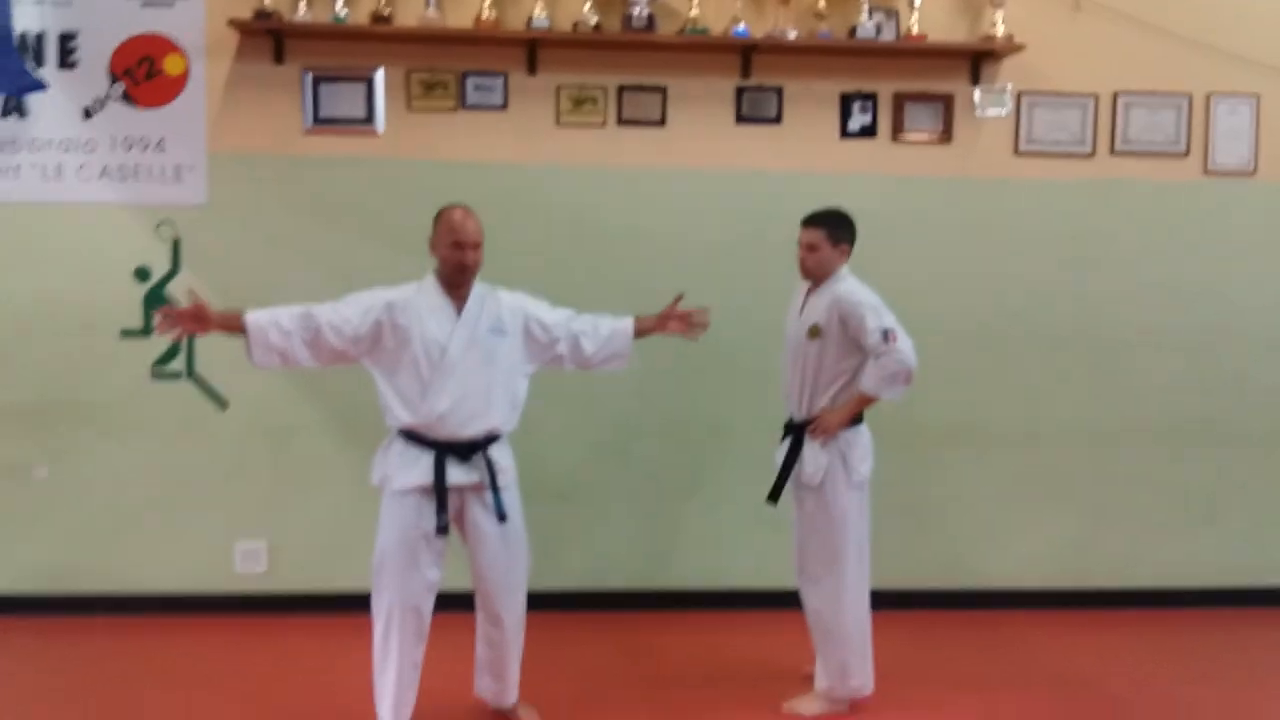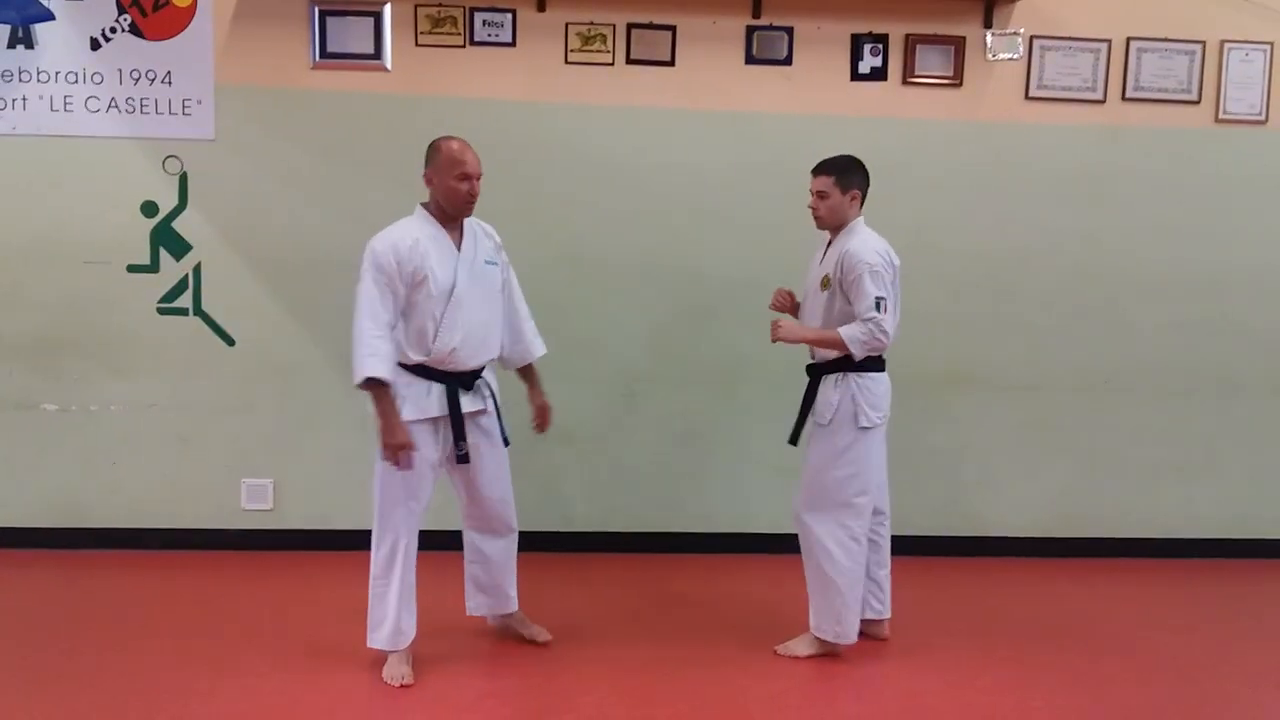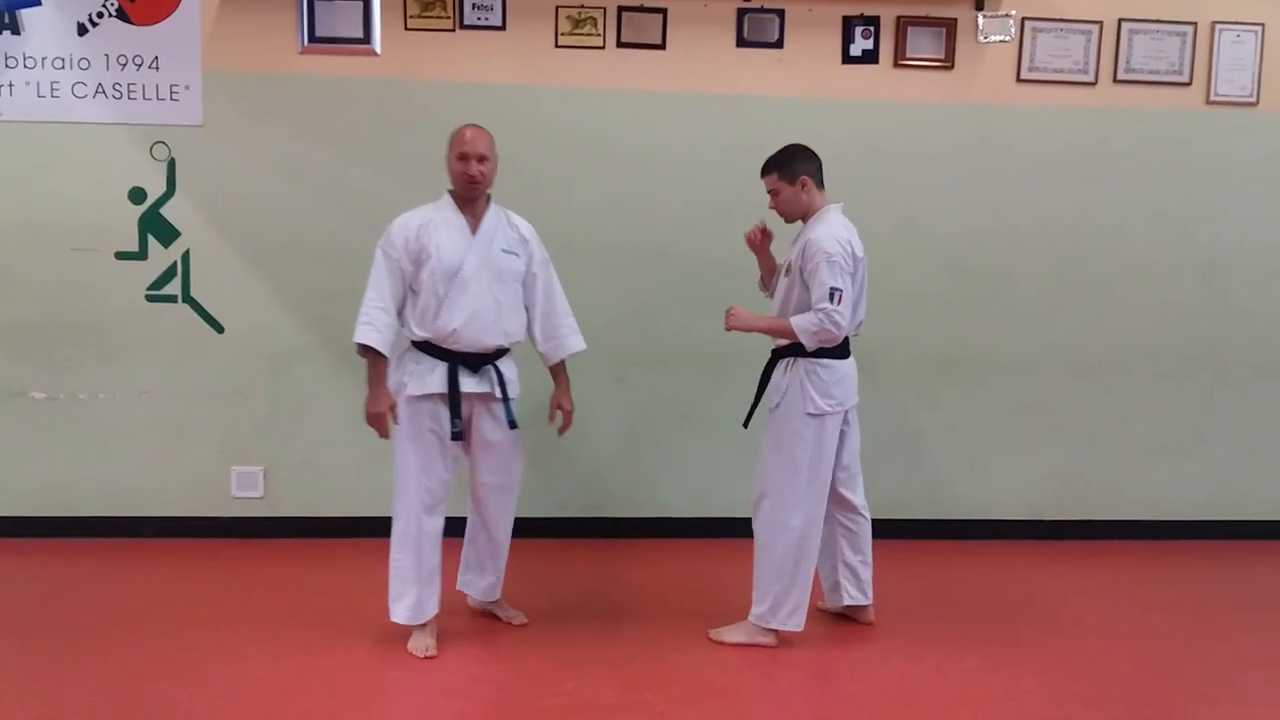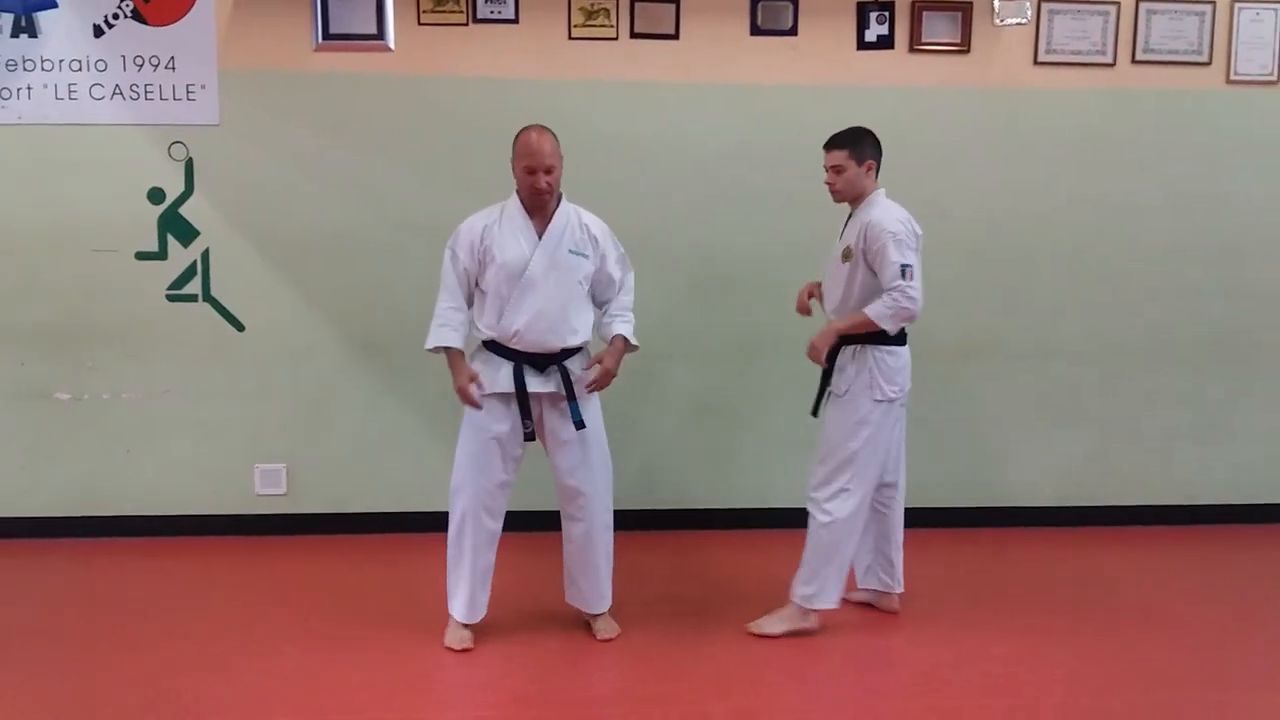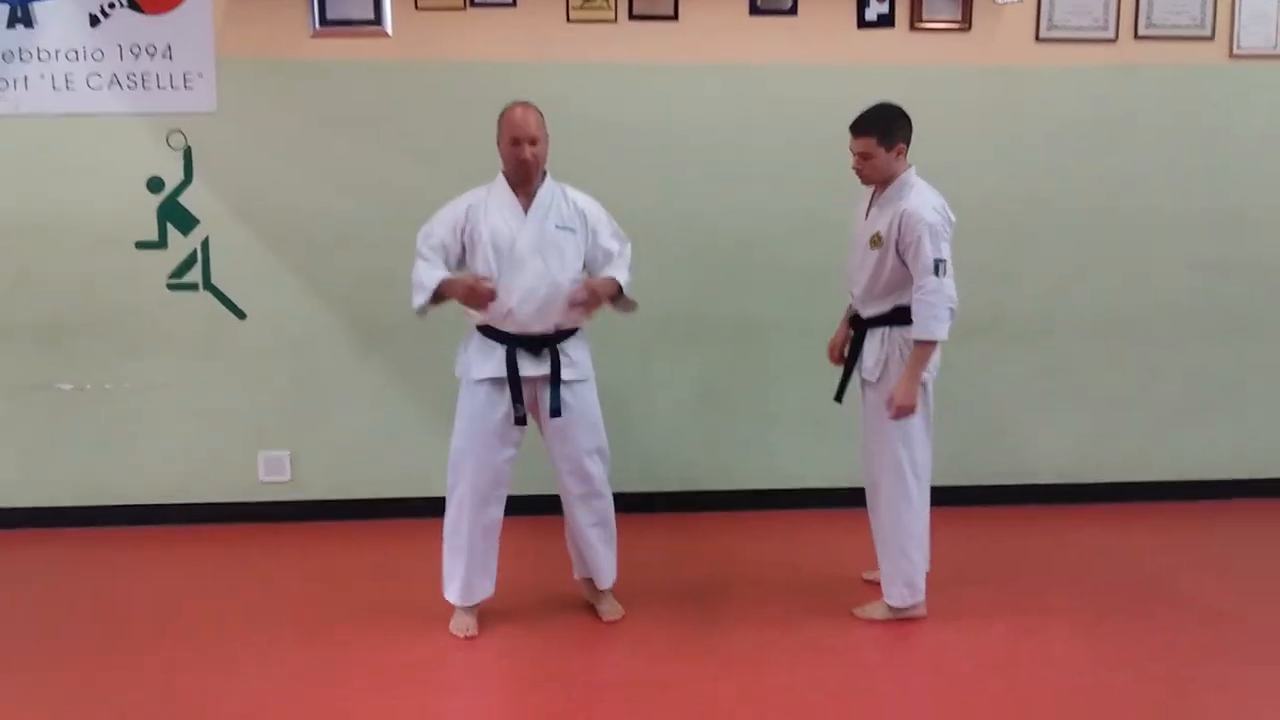
dt=1s
person 1, frame 1
left shoulder: (515, 312)
right shoulder: (390, 309)
left elbow: (583, 334)
right elbow: (310, 326)
left wrist: (657, 323)
right wrist: (217, 321)
left hip: (487, 467)
right hip: (418, 469)
left knee: (504, 586)
right knee: (403, 592)
person 1, frame 2
left shoulder: (487, 240)
right shoulder: (394, 245)
left elbow: (512, 317)
right elbow: (374, 333)
left wrist: (536, 388)
right wrist: (388, 417)
left hip: (477, 396)
right hip: (418, 398)
left knee: (494, 510)
right knee: (398, 521)
left ankle: (502, 609)
right ankle: (395, 643)
person 1, frame 3
left shoulder: (519, 233)
right shoulder: (411, 229)
left elbow: (547, 309)
right elbow: (381, 309)
left wrist: (561, 384)
right wrist: (377, 386)
left hip: (493, 378)
right hip: (429, 378)
left knee: (498, 494)
right knee: (420, 496)
left ankle: (484, 592)
right ankle: (420, 615)
person 1, frame 4
left shoulder: (591, 231)
right shoulder: (479, 230)
left elbow: (618, 298)
right elbow: (452, 301)
left wrist: (615, 349)
right wrist: (458, 365)
left hip: (569, 378)
right hip: (500, 377)
left knee: (588, 492)
right knee: (476, 491)
left ankle: (595, 604)
right ankle: (461, 612)
person 1, frame 5
left shoulder: (580, 208)
right shoulder: (469, 209)
left elbow: (618, 257)
right elbow: (425, 260)
left wrist: (606, 286)
right wrist: (453, 286)
left hip: (564, 360)
right hip: (493, 361)
left knee: (586, 473)
right knee: (475, 478)
left ankle: (598, 581)
right ankle: (465, 597)
person 2, frame 1
left shoulder: (852, 299)
right shoulder: (806, 293)
left elbow: (899, 359)
left wrist: (845, 412)
left hip: (836, 447)
right hip: (807, 442)
left knee: (836, 566)
right knee: (817, 563)
right ankle: (839, 664)
person 2, frame 2
left shoulder: (864, 253)
right shoulder: (834, 247)
left elbow: (875, 333)
left wrist: (801, 333)
right wrist: (797, 310)
left hip: (852, 391)
right hip: (844, 389)
left knee: (824, 509)
right knee: (863, 506)
left ankle: (832, 628)
right ankle: (871, 614)
person 2, frame 3
left shoulder: (825, 240)
right shoulder: (824, 231)
left elbow: (828, 324)
right elbow: (786, 292)
left wrist: (755, 324)
right wrist: (763, 255)
left hip: (810, 378)
right hip: (827, 375)
left knee: (785, 500)
right knee: (839, 492)
left ankle: (767, 621)
right ankle: (854, 598)
person 2, frame 4
left shoulder: (885, 223)
right shoulder: (862, 220)
left elbow: (905, 301)
left wrist: (834, 329)
right wrist: (822, 290)
left hip: (871, 365)
right hip: (866, 363)
left knee: (836, 484)
right knee: (879, 481)
left ankle: (806, 604)
right ankle: (882, 586)
person 2, frame 5
left shoulder: (919, 211)
right shoulder: (875, 198)
left elbow: (935, 301)
left wrist: (910, 378)
right wrist: (846, 327)
left hip: (900, 347)
right hip: (875, 343)
left knee: (898, 469)
right knee: (888, 464)
left ankle: (905, 594)
right ankle: (903, 563)
